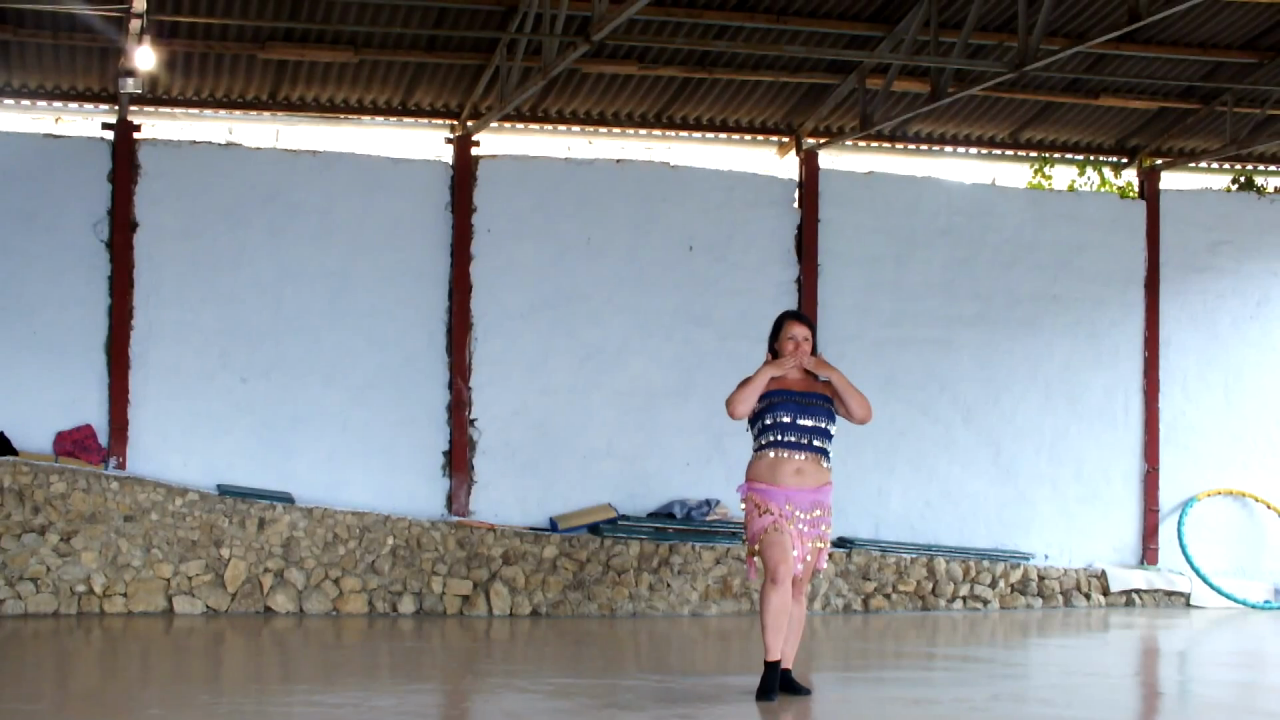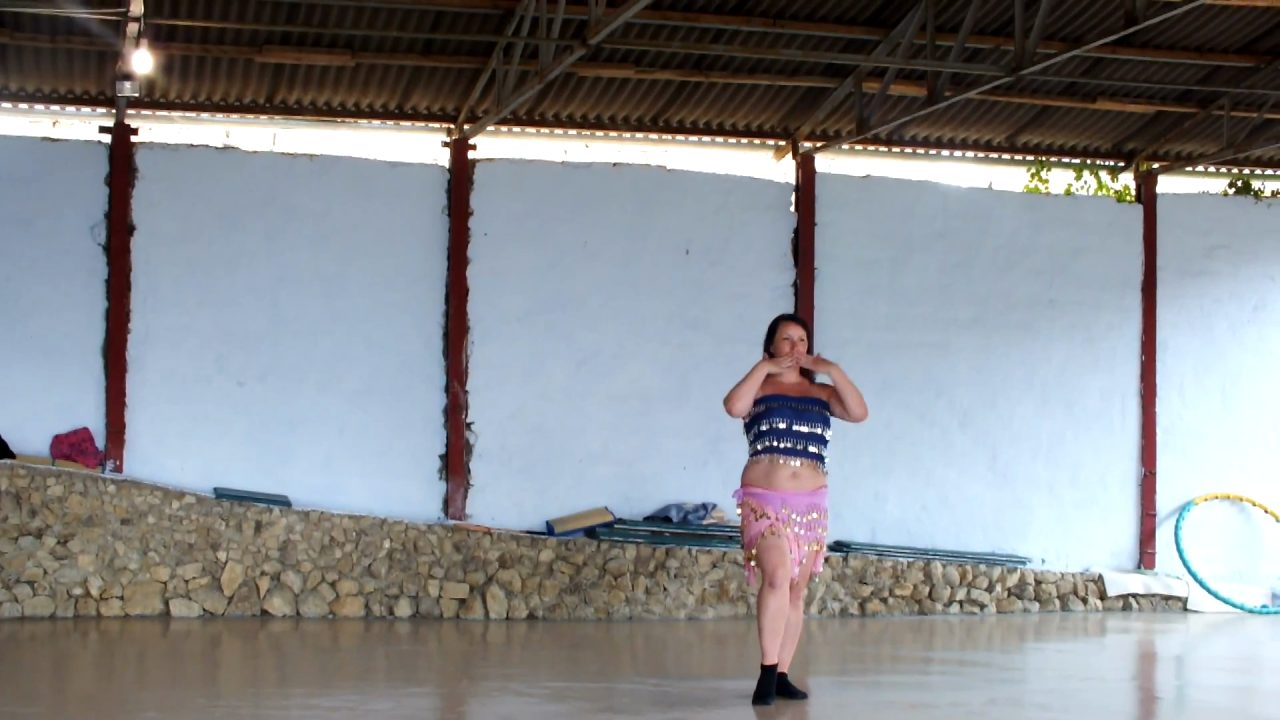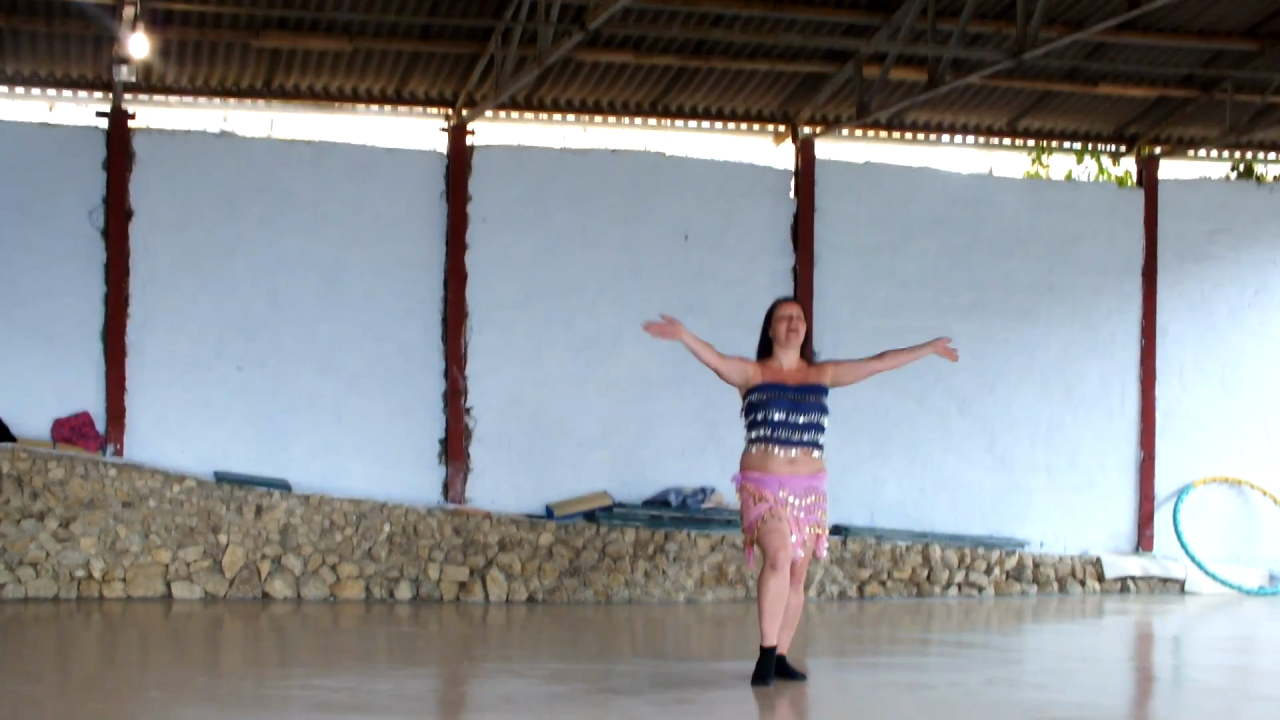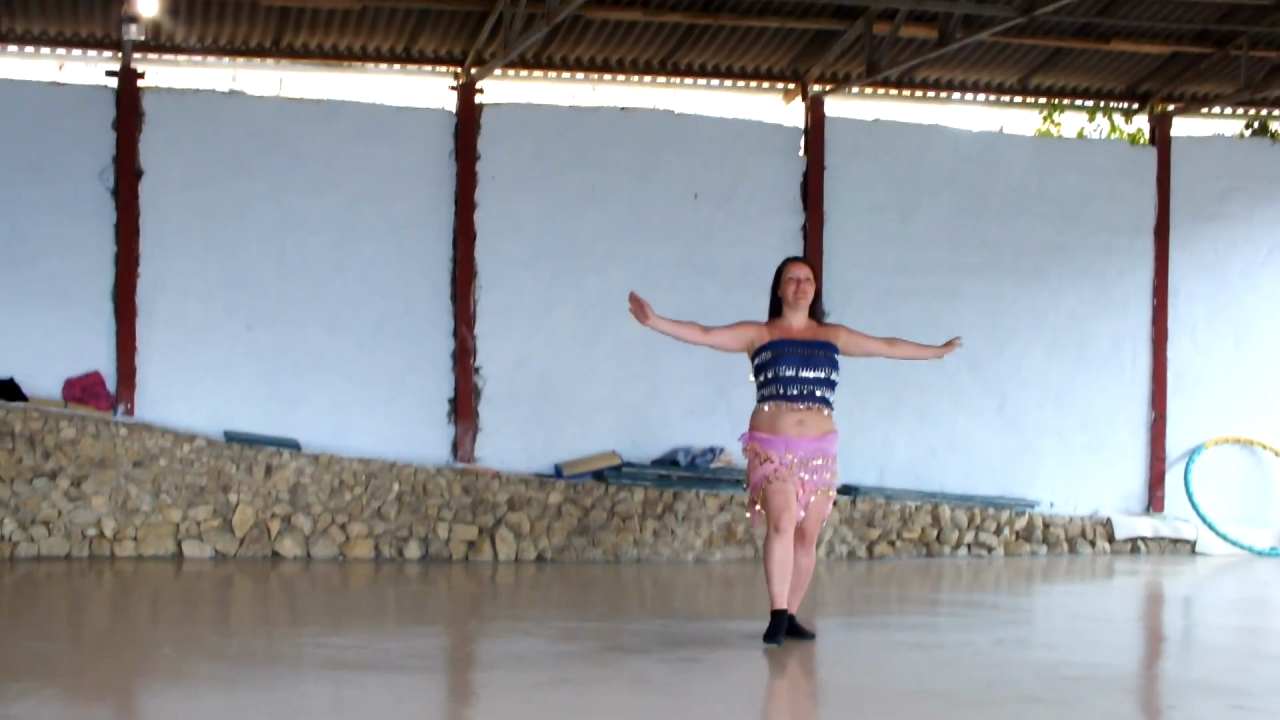
dt=0.3s
person 1, frame 1
left shoulder: (825, 388)
right shoulder: (760, 384)
left elbow: (864, 414)
right elbow: (735, 409)
left wrist: (833, 373)
right wrist: (767, 370)
left hip: (814, 499)
right hip: (768, 496)
left knee: (798, 587)
right knee: (779, 574)
left ankle: (785, 671)
right ankle: (771, 668)
person 1, frame 2
left shoulder: (820, 392)
right shoulder: (758, 388)
left elbow: (859, 413)
right elbow: (733, 407)
left wrist: (833, 371)
right wrist: (764, 367)
left hip: (810, 502)
right hip: (763, 499)
left knee: (796, 592)
right knee: (777, 578)
left ankle: (781, 675)
right ankle: (767, 672)
person 1, frame 3
left shoulder: (823, 373)
right shoulder: (752, 373)
left elbow: (879, 362)
right elbow: (714, 360)
left wrist: (928, 348)
right wrist: (682, 335)
left hip: (808, 486)
right hip: (763, 484)
left knee: (797, 575)
right knee: (778, 562)
left ankle: (781, 657)
right ankle: (767, 655)
person 1, frame 4
left shoulder: (833, 335)
right shoulder: (758, 334)
left elbow: (888, 346)
right elbow: (704, 335)
left wrist: (938, 351)
right wrist: (654, 321)
left hip: (818, 448)
right hip: (771, 445)
left knee: (808, 537)
right knee: (781, 523)
left ankle: (789, 616)
right ankle: (777, 616)
